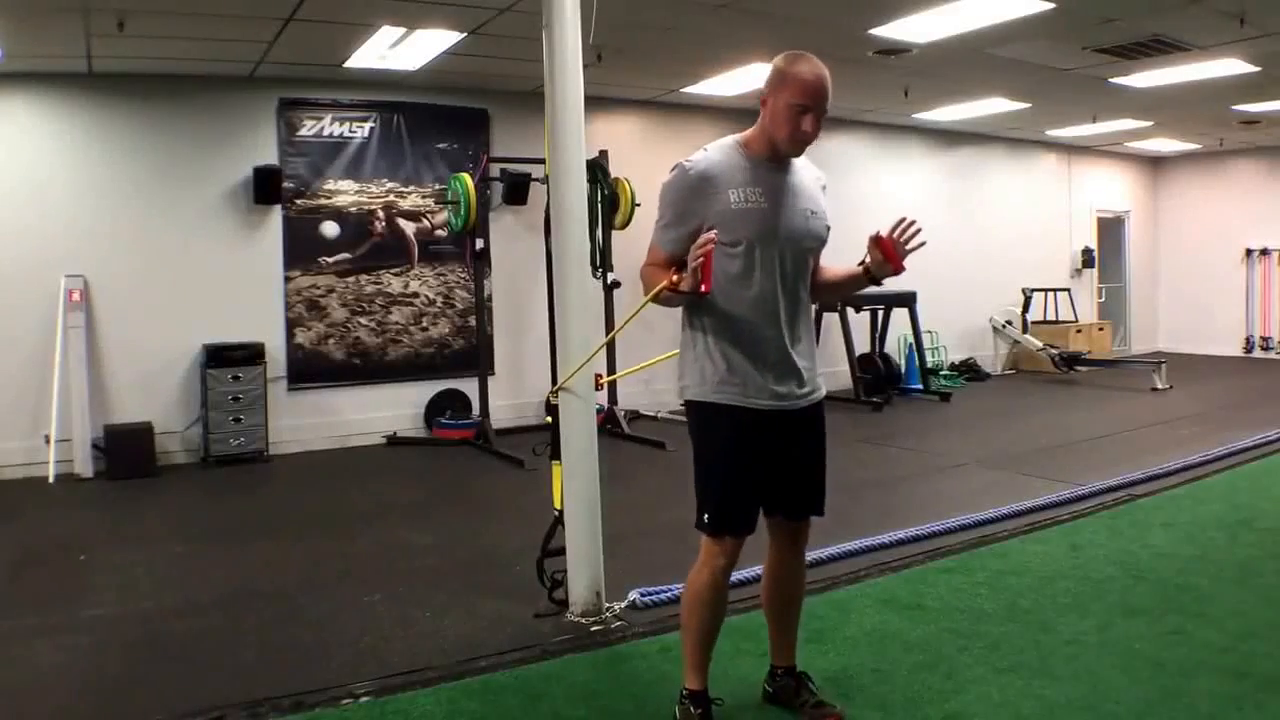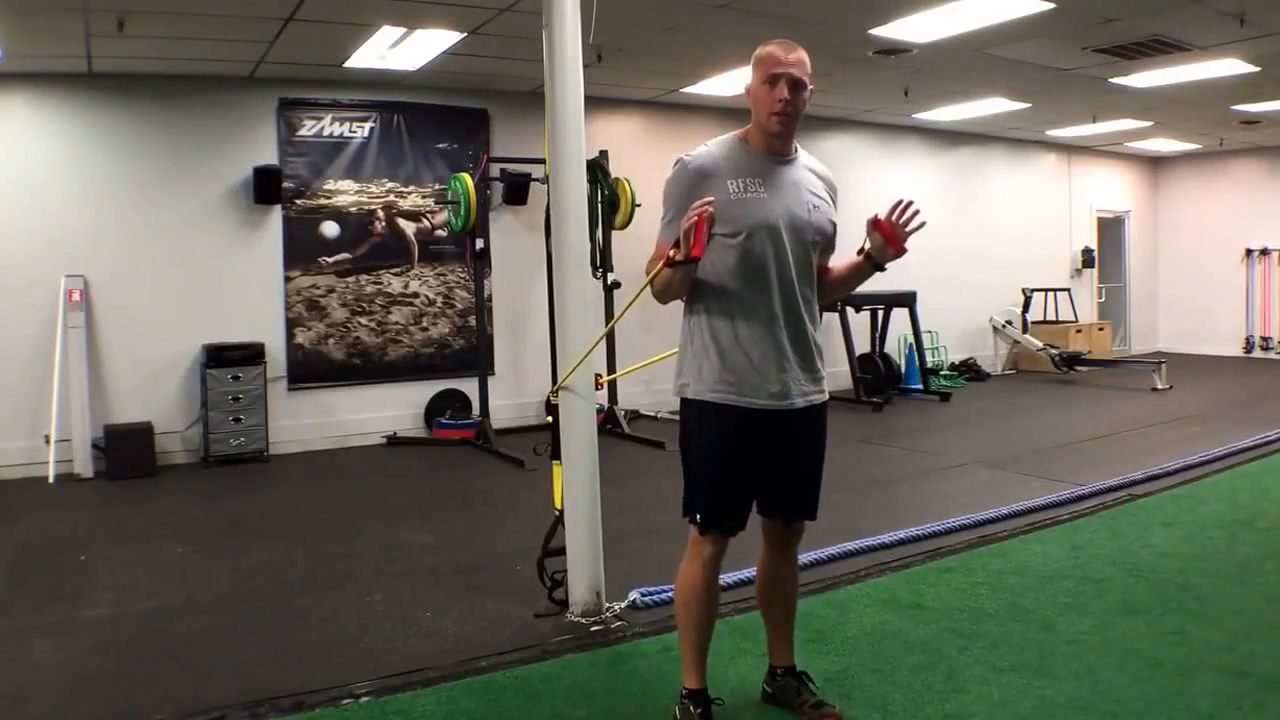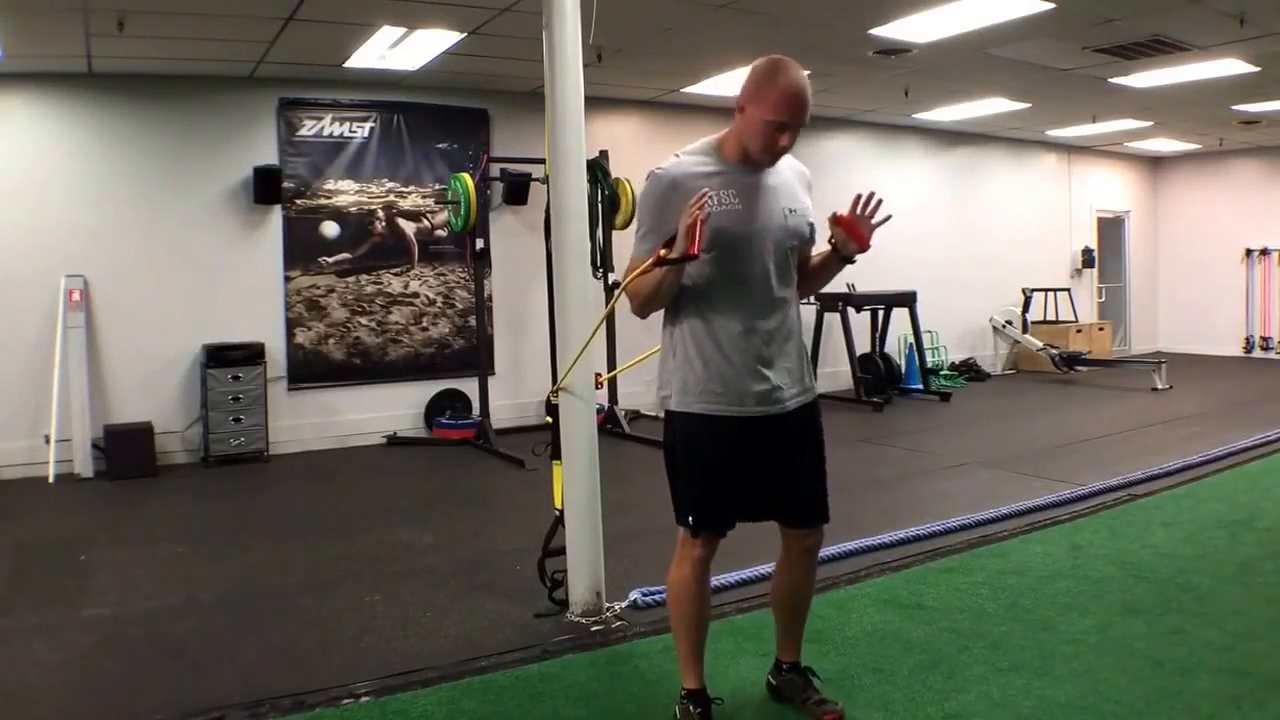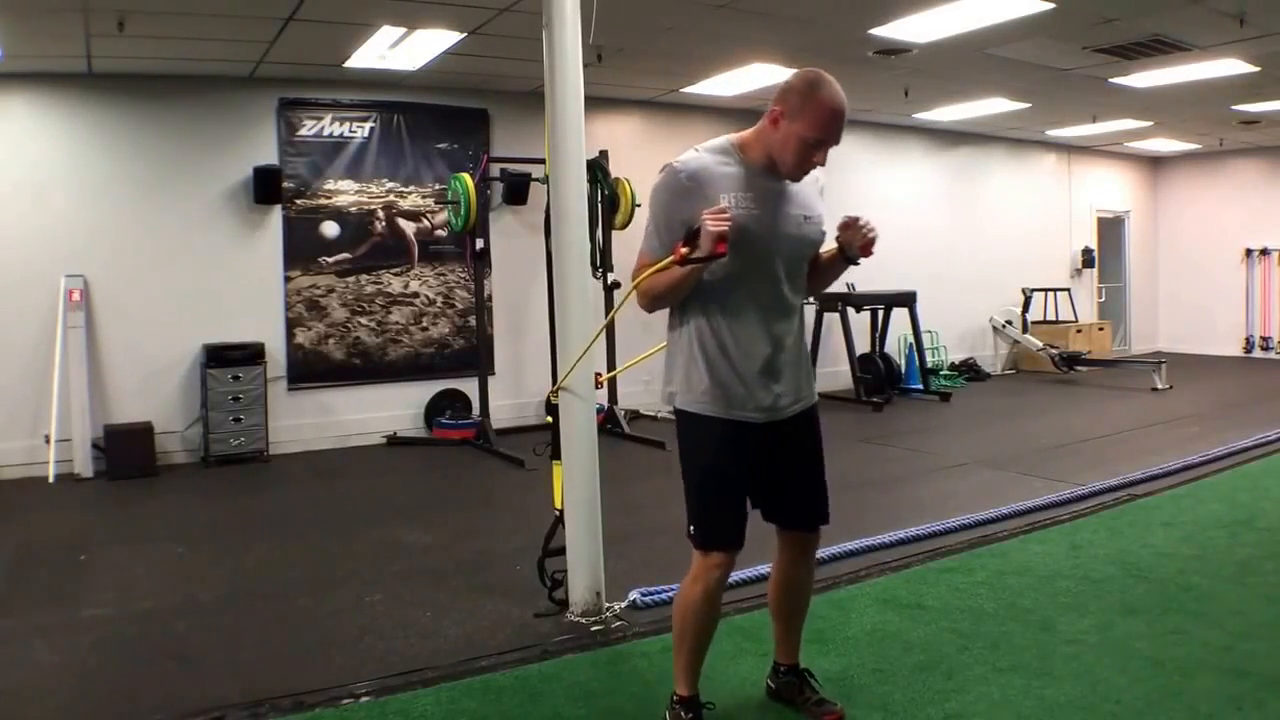
dt=1s
person 1, frame 1
left shoulder: (812, 182)
right shoulder: (700, 175)
right elbow: (653, 278)
left wrist: (869, 272)
right wrist: (687, 284)
left hip: (799, 393)
right hip: (726, 394)
left knee: (791, 536)
right knee: (723, 546)
person 1, frame 2
left shoulder: (820, 181)
right shoulder: (701, 168)
right elbow: (661, 287)
left wrist: (872, 258)
right wrist: (681, 257)
left hip: (801, 393)
right hip: (721, 393)
left knee: (785, 534)
right knee: (710, 538)
person 1, frame 3
left shoulder: (797, 179)
right shoulder: (676, 180)
right elbow: (639, 298)
left wrist: (842, 252)
right wrist: (679, 255)
left hip: (790, 395)
right hip: (706, 401)
left knee: (805, 537)
right knee: (698, 545)
person 1, frame 4
left shoulder: (808, 186)
right shoulder: (691, 176)
right elbow: (647, 293)
left wrist: (844, 255)
right wrist: (700, 255)
left hip: (792, 399)
right hip: (714, 403)
left knee: (801, 538)
right knee: (715, 558)
